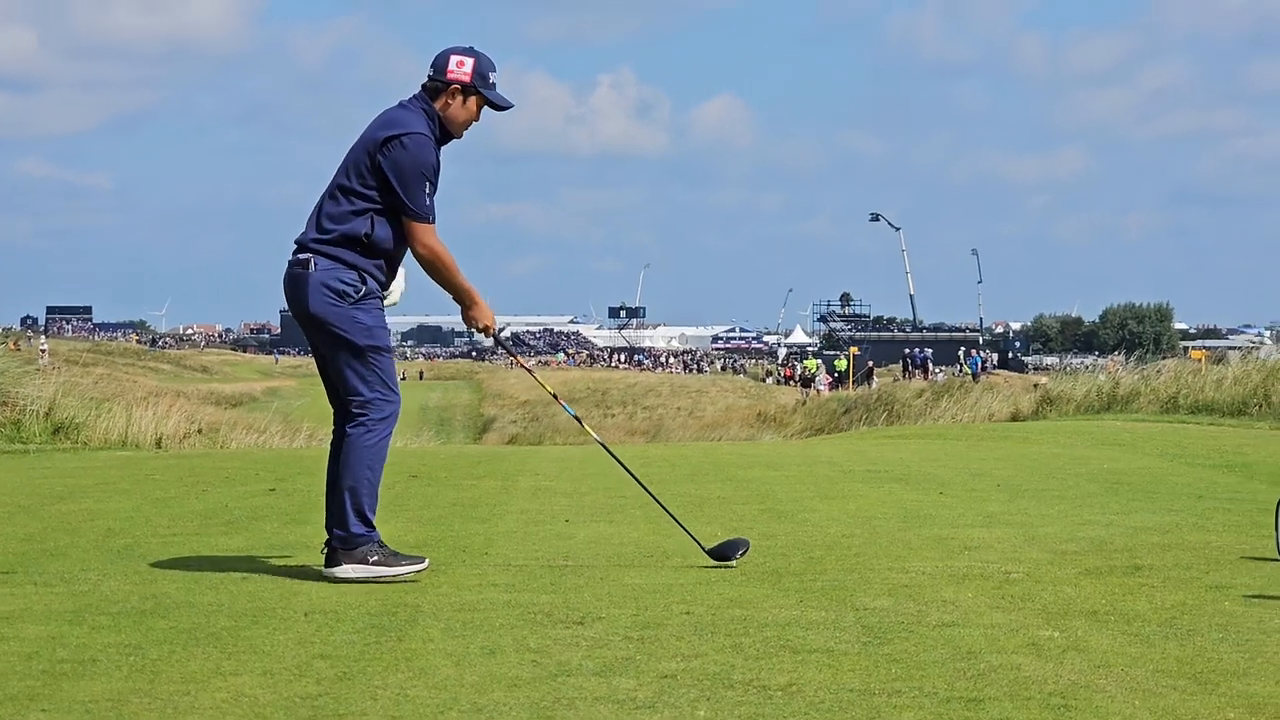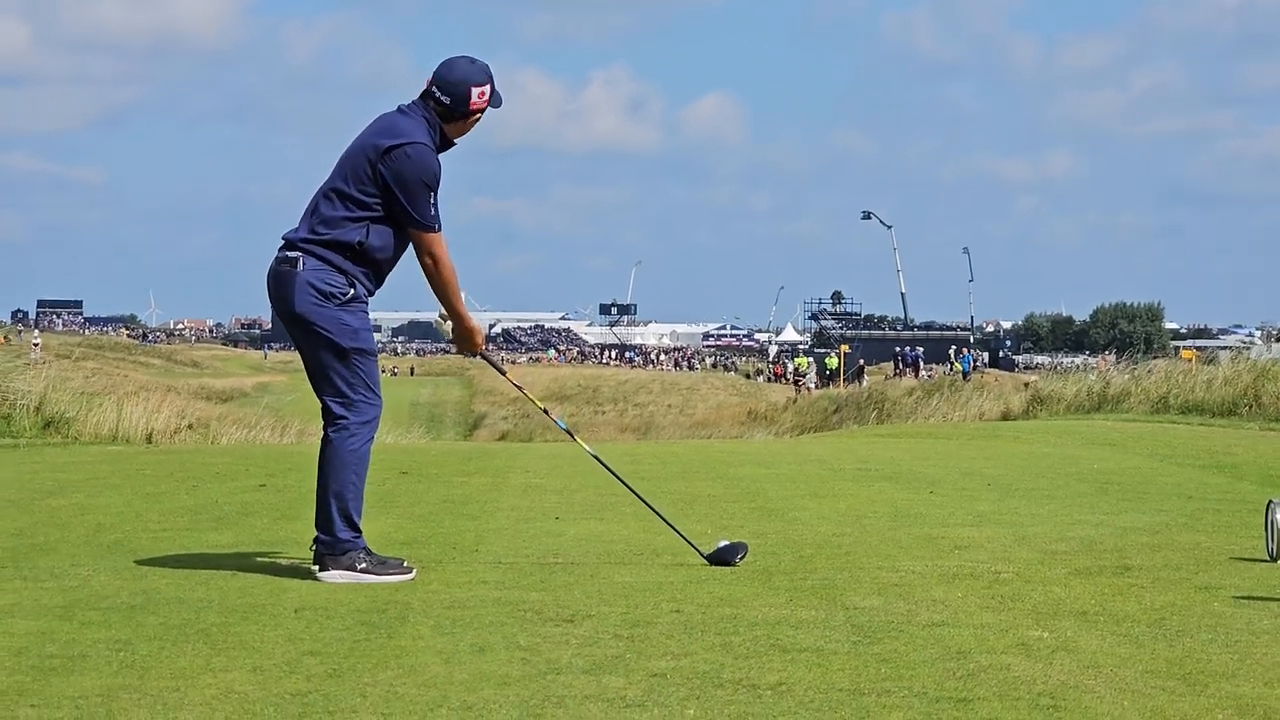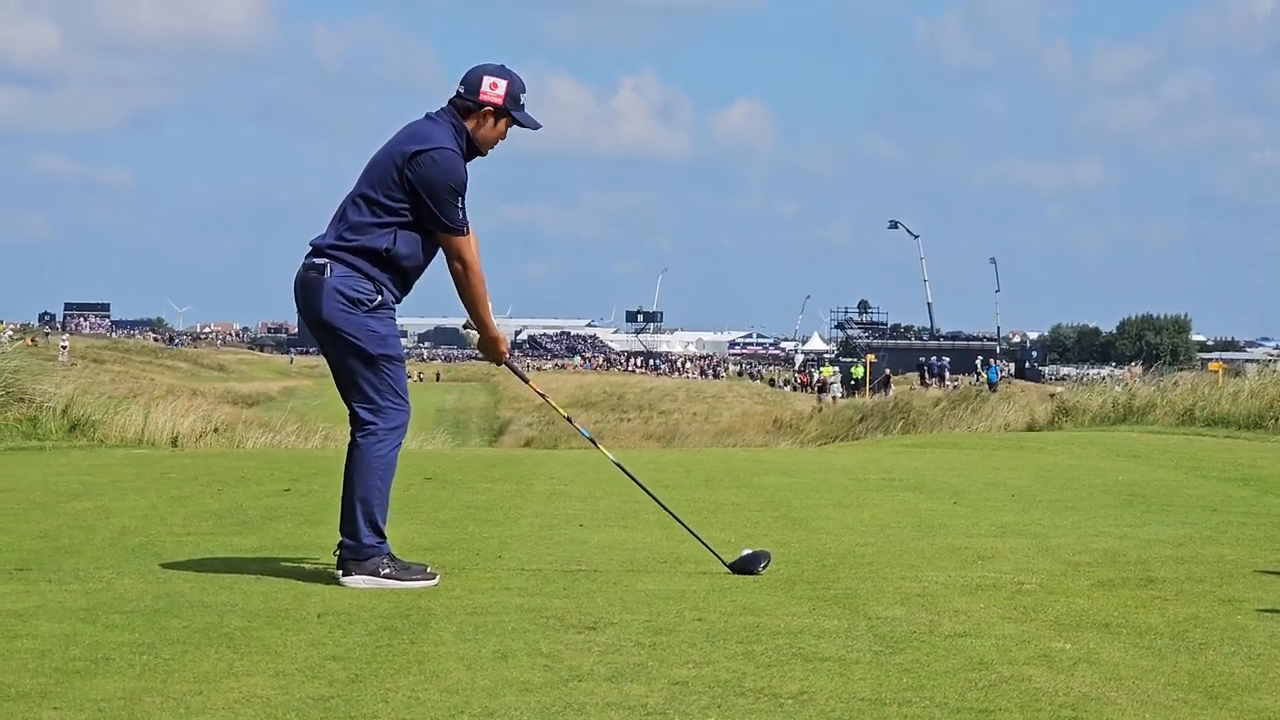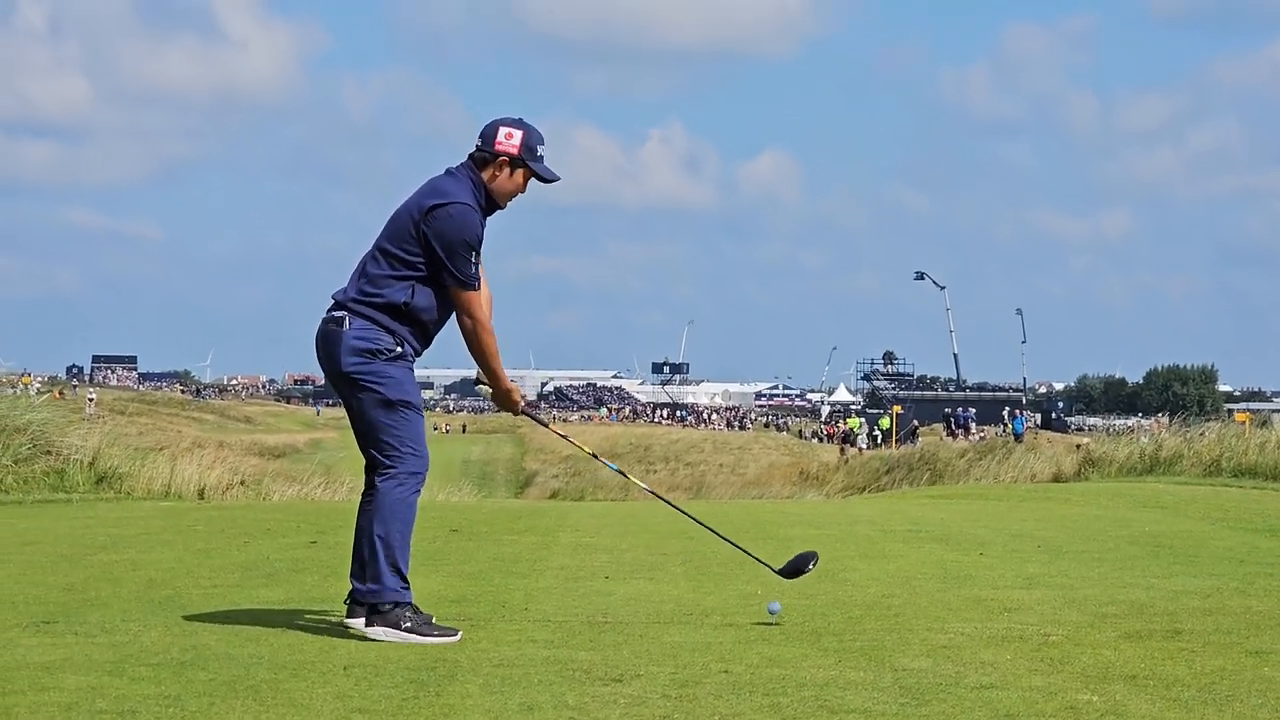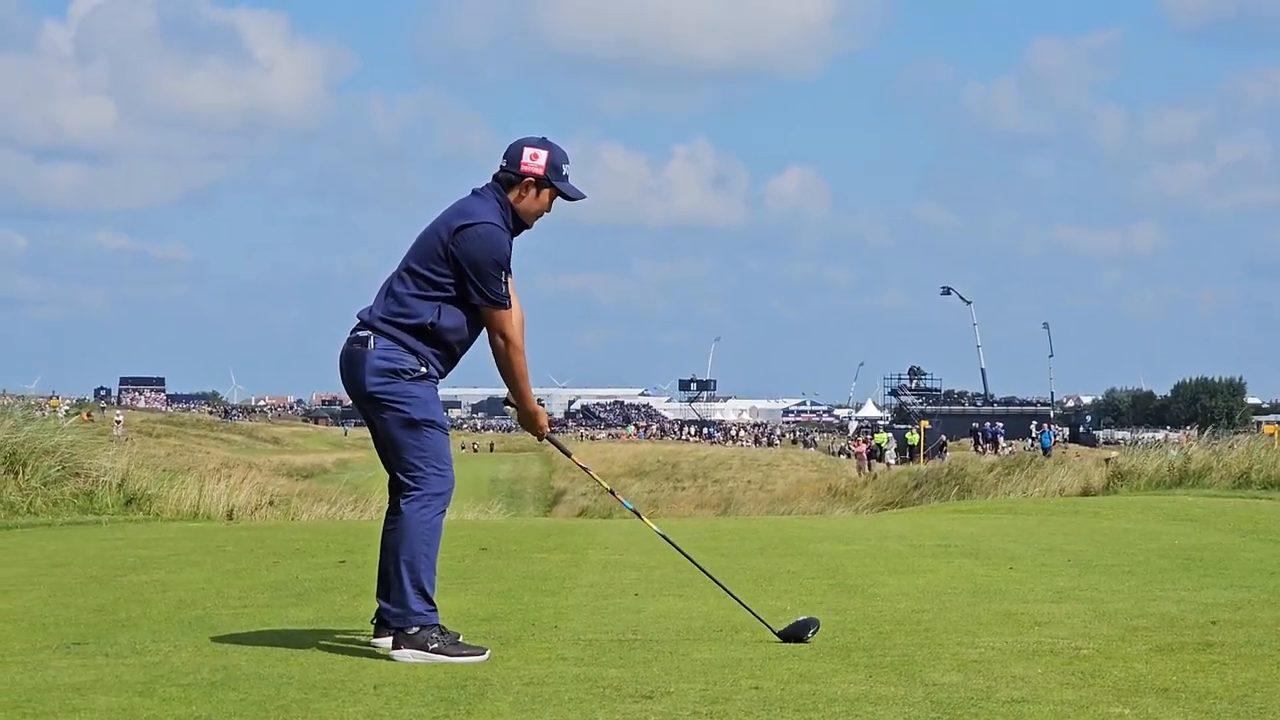
dt=1s
person 1, frame 1
left shoulder: (403, 123)
right shoulder: (412, 141)
right elbow: (425, 243)
left wrist: (390, 267)
right wrist: (471, 301)
left hip: (320, 279)
right hip: (339, 282)
left knee: (355, 412)
right knee: (376, 406)
left ankle: (343, 544)
right ankle: (356, 543)
person 1, frame 2
left shoulder: (403, 129)
right shoulder: (412, 151)
left elbow: (429, 237)
right elbow: (432, 254)
left wrist: (456, 308)
right wrist: (464, 323)
left hip: (305, 279)
right hip: (327, 284)
left knee: (347, 411)
right knee: (357, 411)
left ankle: (334, 543)
right ankle: (342, 551)
person 1, frame 3
left shoulder: (433, 137)
right shoulder: (439, 156)
left elbow: (464, 237)
right elbow: (461, 258)
left wrist: (484, 319)
right wrist: (489, 333)
left hip: (332, 285)
right hip: (353, 290)
left knee: (376, 417)
right knee: (385, 416)
left ankle: (357, 547)
right ankle: (366, 556)
person 1, frame 4
left shoulder: (457, 196)
right shoulder: (455, 210)
left elbow: (478, 290)
right elbow: (472, 315)
left wrist: (493, 372)
right wrist: (501, 383)
left hip: (355, 340)
right hip: (371, 342)
left knee: (391, 466)
right knee: (404, 466)
left ankle: (366, 599)
right ankle: (388, 604)
person 1, frame 5
left shoulder: (484, 217)
right shoulder: (484, 231)
left elbow: (509, 310)
right elbow: (504, 334)
left wrist: (522, 397)
right wrist: (528, 407)
left hip: (379, 361)
right hip: (396, 363)
left knee: (414, 487)
right knee: (429, 486)
left ankle: (393, 618)
right ankle: (415, 627)
